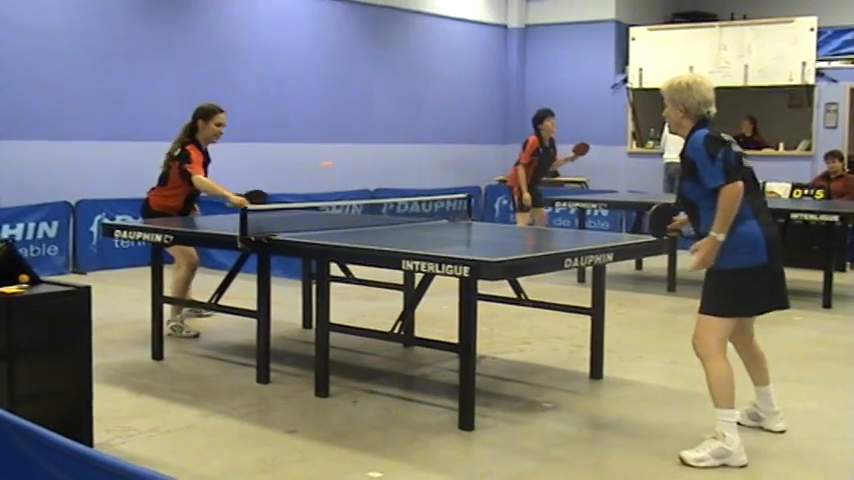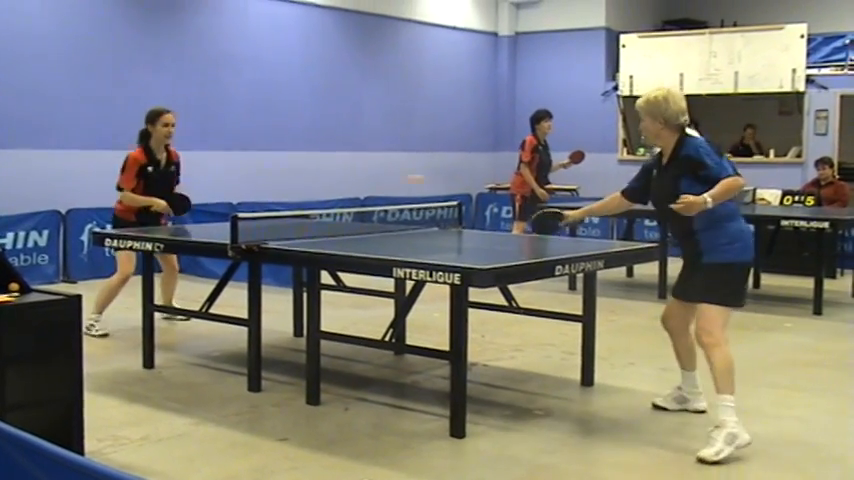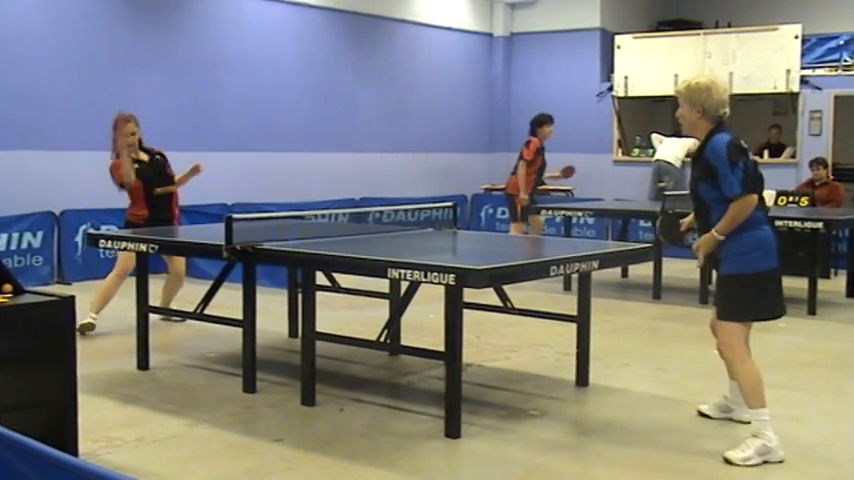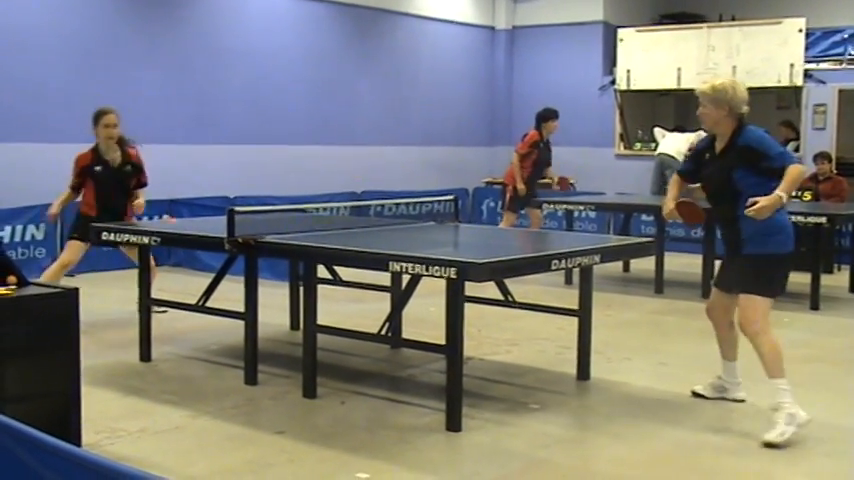
dt=0.7s
person 1, frame 1
left shoulder: (702, 141)
right shoulder: (712, 139)
left elbow: (733, 189)
left wrist: (714, 238)
right wrist: (689, 219)
left hip: (738, 252)
right hip: (754, 247)
left knee: (707, 343)
right knee: (740, 334)
left ankle: (727, 441)
right ankle: (768, 411)
person 1, frame 2
left shoulder: (695, 148)
right shoulder: (657, 165)
left elbow: (735, 181)
right elbow: (625, 198)
left wrist: (706, 201)
right wrist: (579, 214)
left hip: (725, 249)
right hip: (701, 253)
left knee: (709, 334)
right knee: (673, 320)
left ankle: (729, 426)
right ankle: (690, 392)
person 1, frame 3
left shoulder: (721, 147)
right shoulder: (712, 146)
left elbow: (747, 199)
left wrist: (714, 236)
right wrist: (694, 220)
left hip: (746, 257)
right hip: (738, 257)
left knee: (731, 346)
right knee: (721, 329)
left ankle: (765, 438)
right ankle: (736, 403)
person 1, frame 4
left shoulder: (751, 139)
right shoulder: (707, 147)
left elbow: (795, 167)
right elbow: (681, 177)
left wrist: (778, 197)
right wrist: (670, 201)
left hip: (767, 242)
right hip: (739, 243)
left knee: (752, 322)
right knee: (717, 310)
left ankle: (787, 408)
right ankle: (729, 382)
person 2, frame 1
left shoulder: (197, 149)
right shoulder: (190, 153)
right elbow: (199, 180)
left wrist: (190, 204)
right wrist: (228, 195)
left hip: (171, 210)
right hip: (159, 212)
left knee: (186, 259)
right knee: (189, 261)
left ankle: (184, 305)
right ankle: (174, 321)
person 2, frame 2
left shoulder: (173, 158)
right shoulder: (135, 158)
right elbow: (125, 196)
right wrist: (153, 202)
left hip: (154, 221)
right hip: (128, 221)
left knee: (172, 267)
right knee: (125, 272)
left ankle: (168, 308)
right ankle: (93, 318)
person 2, frame 3
left shoulder: (157, 155)
right shoulder: (119, 163)
left elbow: (170, 185)
right elbow: (128, 182)
left wrist: (190, 174)
right wrist: (122, 151)
left hip: (167, 221)
right hip: (139, 222)
left knee: (178, 272)
right knee: (120, 271)
left ankle: (164, 309)
right ankle: (90, 317)
person 2, frame 4
left shoulder: (132, 157)
right shoulder: (84, 160)
left elbow: (138, 189)
right elbow: (74, 191)
left wrist: (140, 201)
right wrist: (57, 205)
left hip: (122, 220)
right hip: (90, 219)
left knee: (149, 266)
right knee: (65, 262)
